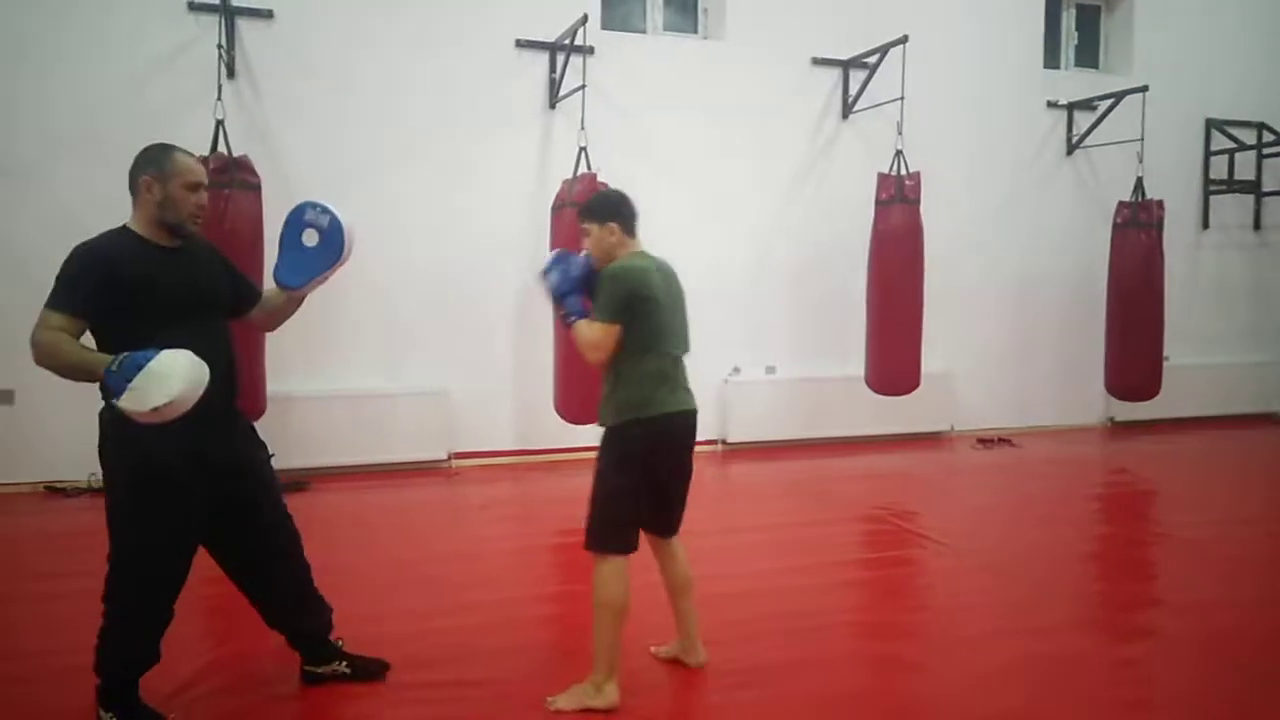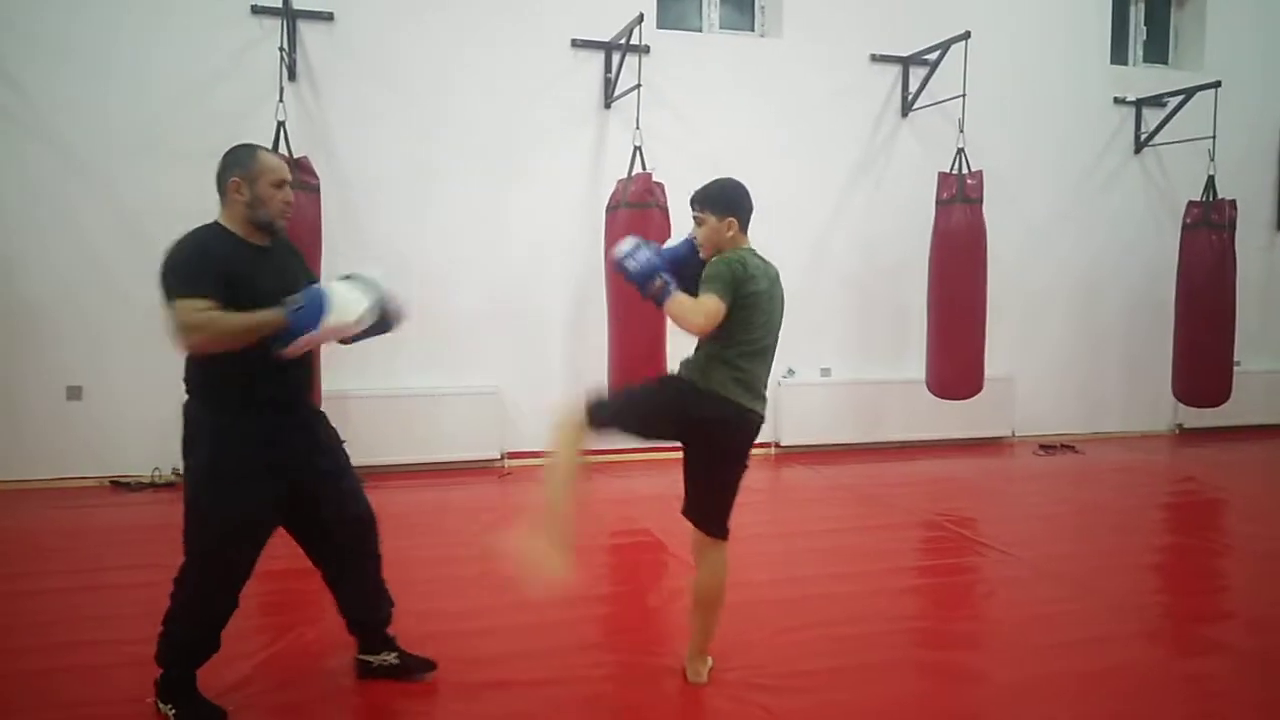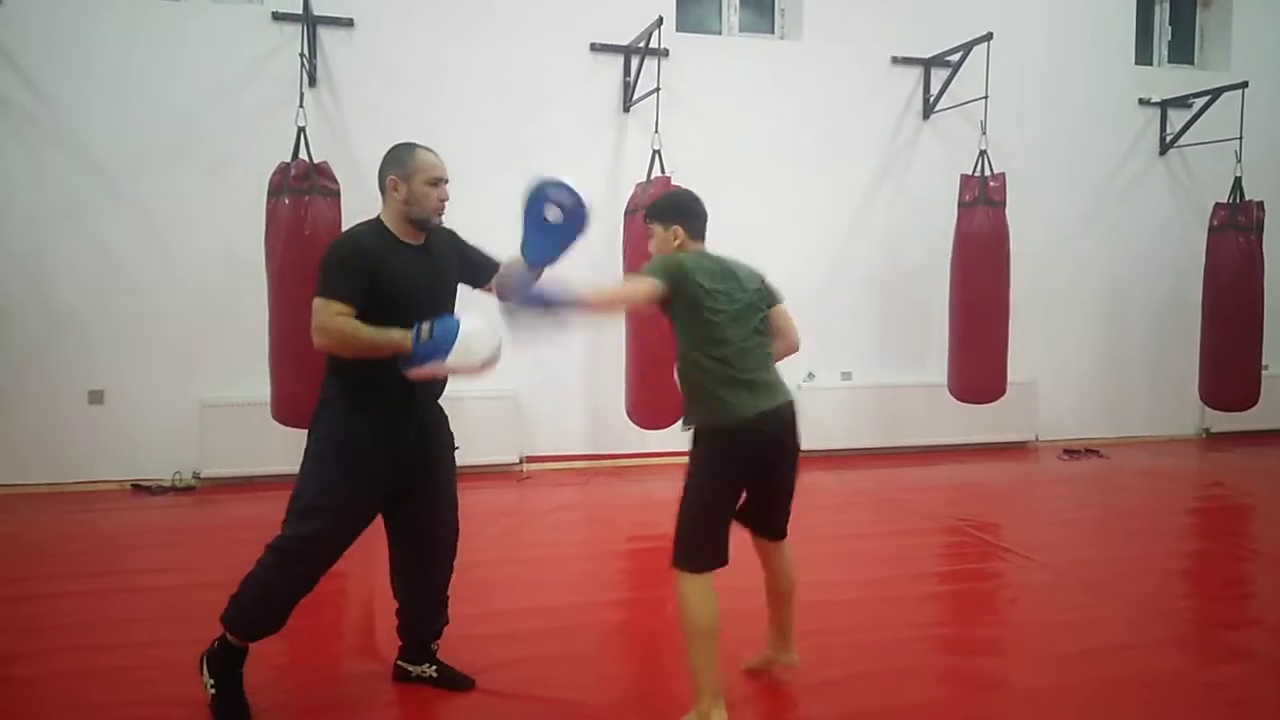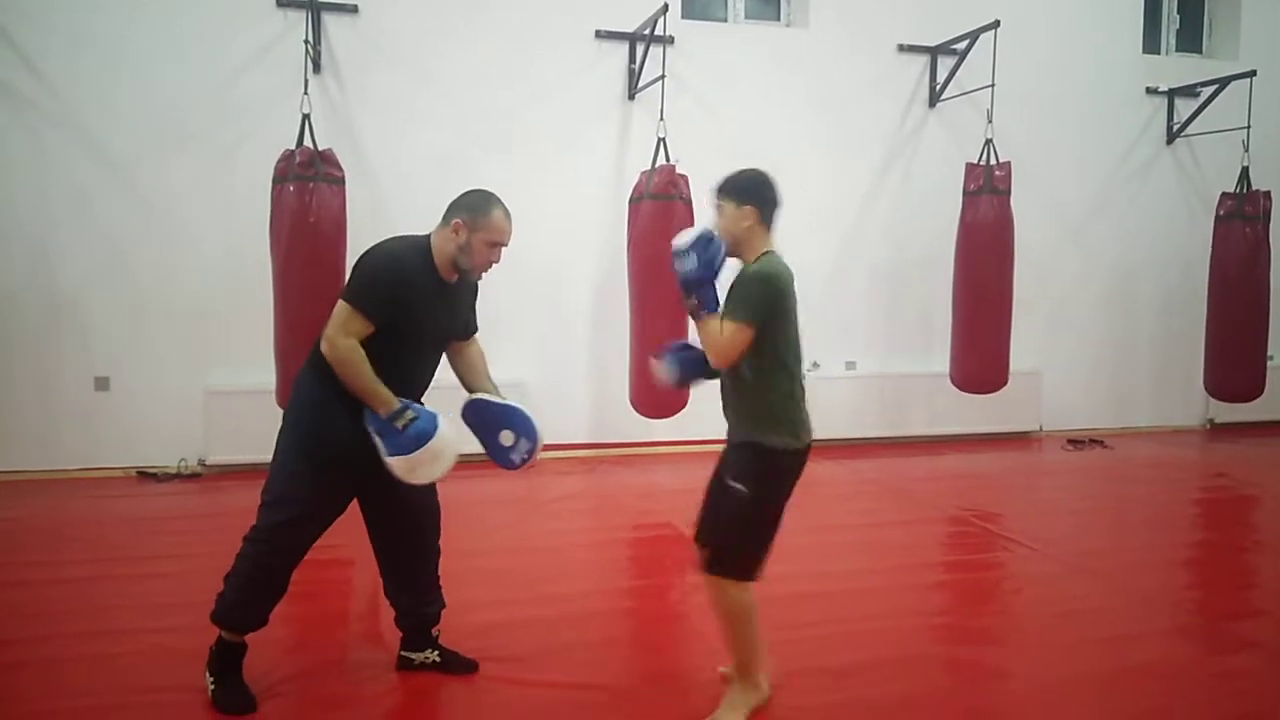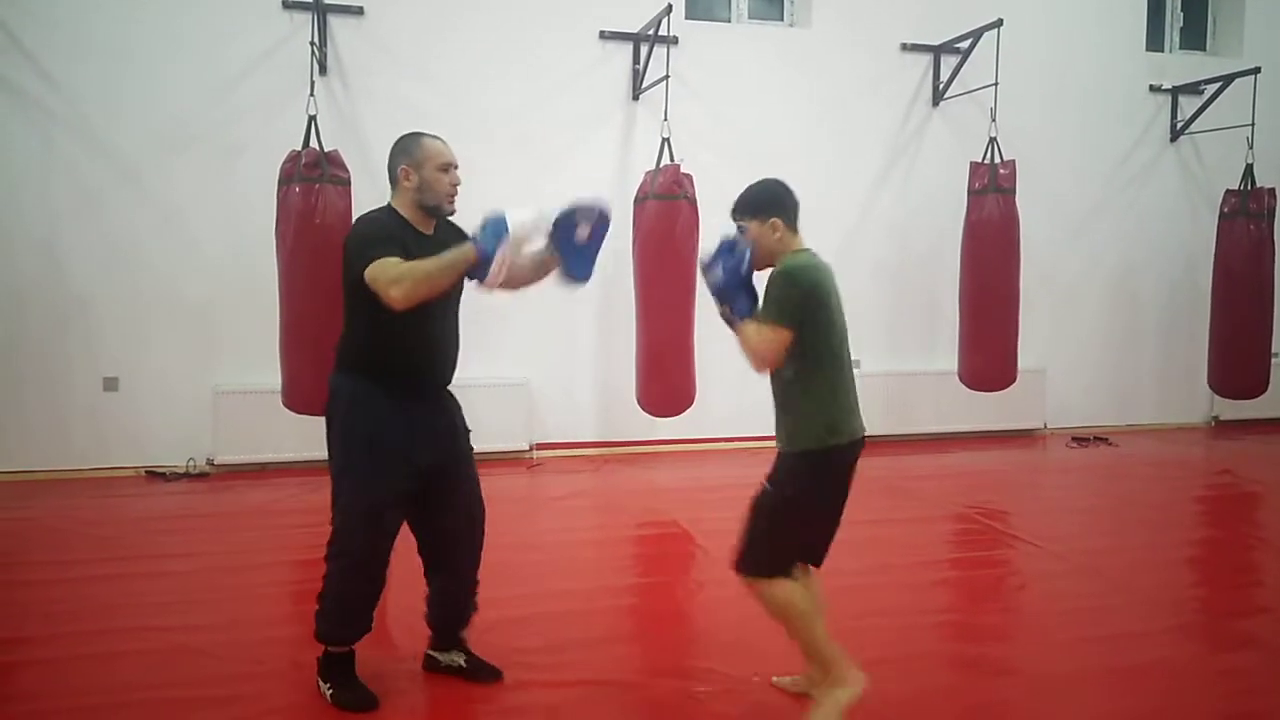
dt=1s
person 1, frame 1
left shoulder: (205, 256)
right shoulder: (100, 258)
left elbow: (263, 314)
right elbow: (47, 341)
right wrist: (109, 367)
left hip: (224, 434)
right hip: (148, 444)
left knee: (274, 544)
right knee: (146, 571)
left ankle: (320, 653)
person 1, frame 2
left shoulder: (283, 250)
right shoulder: (198, 252)
right elbow: (194, 330)
right wrist: (284, 315)
left hip: (298, 425)
right hip: (230, 434)
left knee: (352, 529)
right knee: (215, 562)
left ankle: (375, 646)
person 1, frame 3
left shoulder: (443, 245)
right shoulder: (356, 248)
left elbow: (501, 278)
right elbow: (325, 331)
right wrist: (412, 342)
left hip: (422, 422)
right hip: (355, 426)
left knee: (433, 540)
right knee: (308, 543)
left ankle: (417, 654)
right ankle: (226, 656)
person 1, frame 4
left shoulder: (463, 283)
right shoulder: (390, 264)
left elbow: (462, 344)
right elbow: (336, 342)
left wrist: (494, 403)
right wrist: (388, 407)
left hip: (396, 421)
right hip: (330, 413)
left knee: (416, 526)
right knee: (282, 532)
left ankle: (419, 642)
right ankle: (226, 654)
person 1, frame 5
left shoulder: (448, 234)
right shoulder: (373, 231)
left elbow: (509, 275)
right elbow: (400, 289)
left wrist: (559, 250)
right wrist: (477, 247)
left hip: (432, 405)
right hip: (369, 409)
left knee: (459, 526)
right knee: (362, 538)
left ankle: (446, 644)
right ankle: (334, 662)
person 2, frame 1
left shoulder: (622, 276)
right shoulder: (661, 271)
left elbow: (596, 350)
left wrist: (570, 300)
right wrist: (588, 294)
left hip: (636, 425)
right hip: (677, 417)
left knee: (610, 551)
right knee: (664, 536)
left ankle: (601, 684)
right ankle: (689, 643)
person 2, frame 2
left shoulder: (728, 266)
right shoulder: (770, 275)
left elbow: (700, 321)
left wrist: (659, 281)
right wrist: (690, 274)
left hip: (693, 396)
right hip: (740, 417)
left knee: (578, 421)
right knee: (711, 538)
left ankle: (550, 536)
right ankle: (697, 658)
person 2, frame 3
left shoulder: (678, 270)
right shoulder: (747, 274)
left elbow: (628, 293)
right elbow: (789, 341)
left wrist: (553, 295)
left hip: (727, 431)
right hip: (778, 417)
left knee: (695, 567)
right knee: (770, 537)
right ankle: (781, 647)
person 2, frame 4
left shoulder: (757, 277)
right shoulder: (764, 271)
left elbow: (723, 353)
left wrist: (697, 292)
right wrist: (694, 360)
left hip: (765, 445)
right hip: (760, 439)
left knee: (724, 570)
right knee: (720, 555)
right ankle: (751, 670)
person 2, frame 5
left shoulder: (791, 275)
right shoulder: (809, 268)
left elbow: (763, 356)
right elbow: (777, 341)
left wrist: (732, 294)
right wrist: (738, 291)
left hip: (817, 445)
right hip: (828, 437)
left knee: (758, 572)
right knee: (794, 563)
left ankle: (840, 675)
right ankle: (822, 673)
